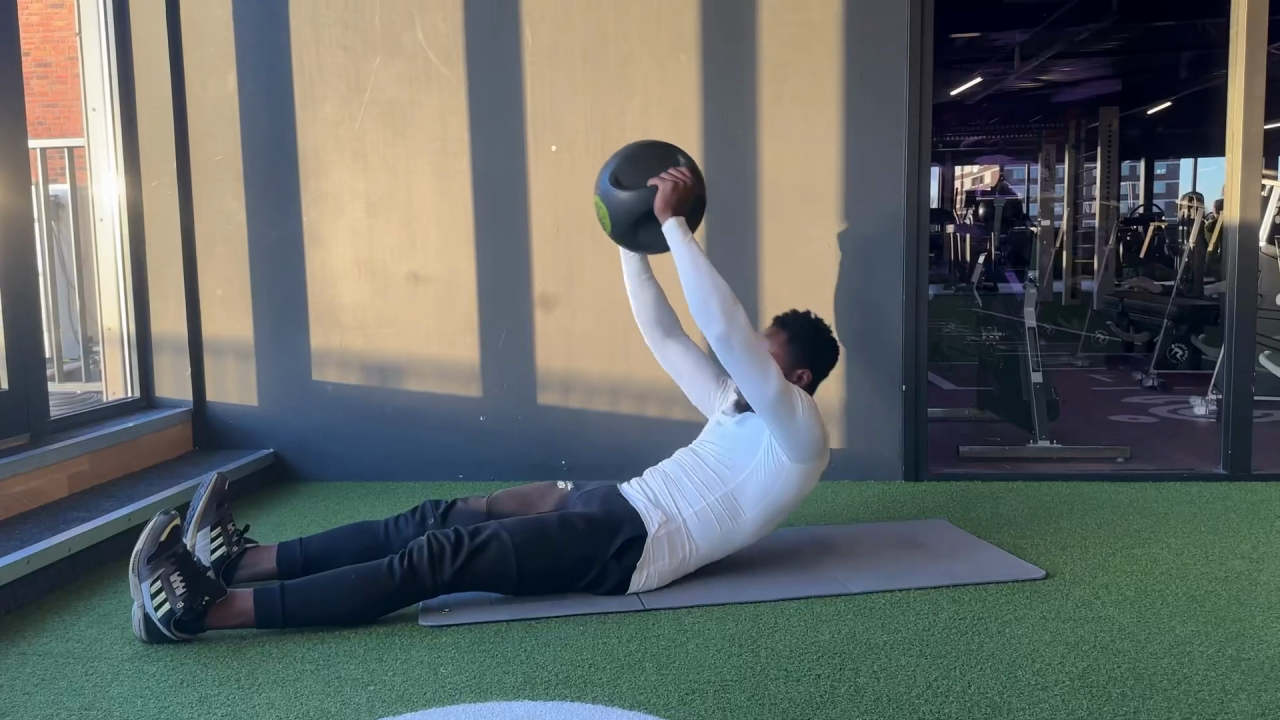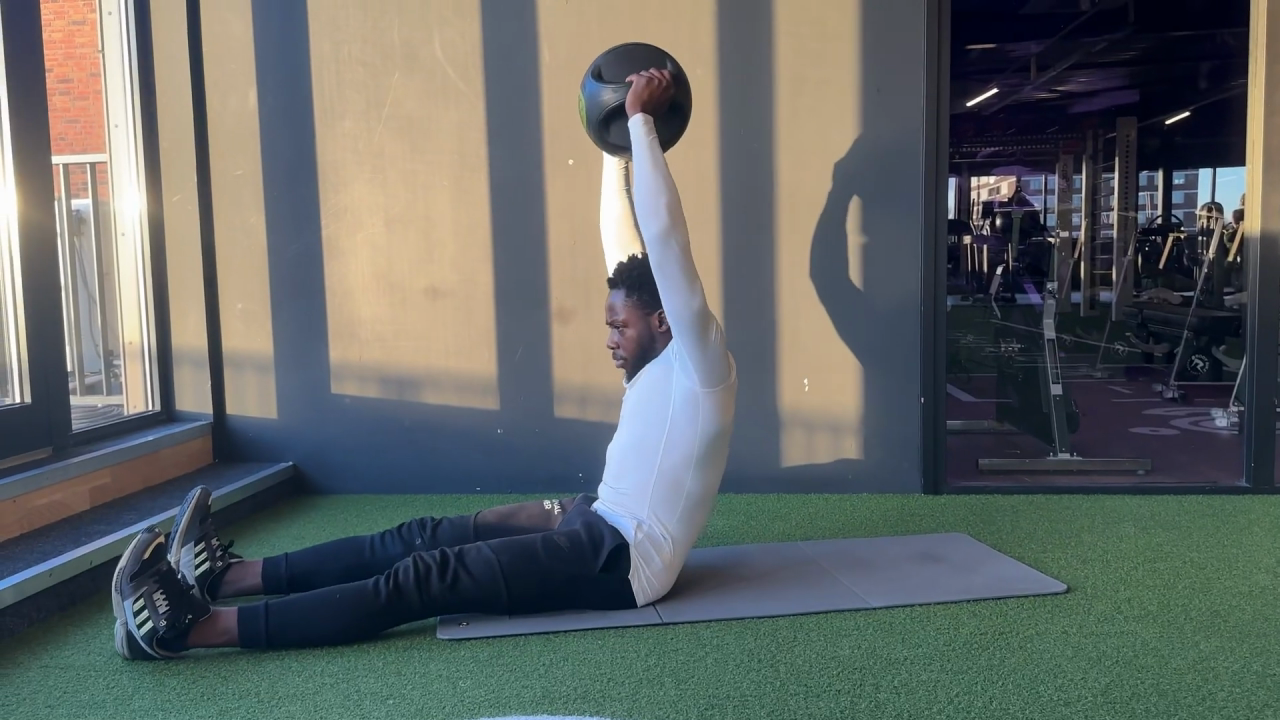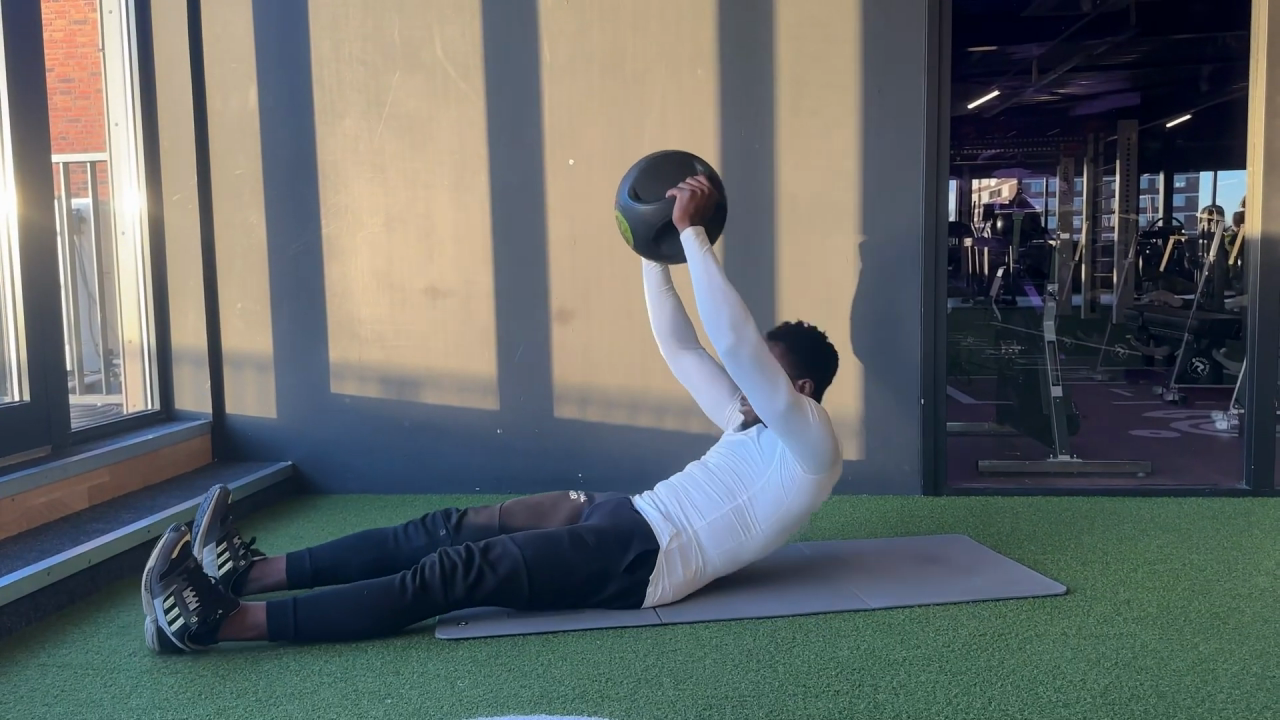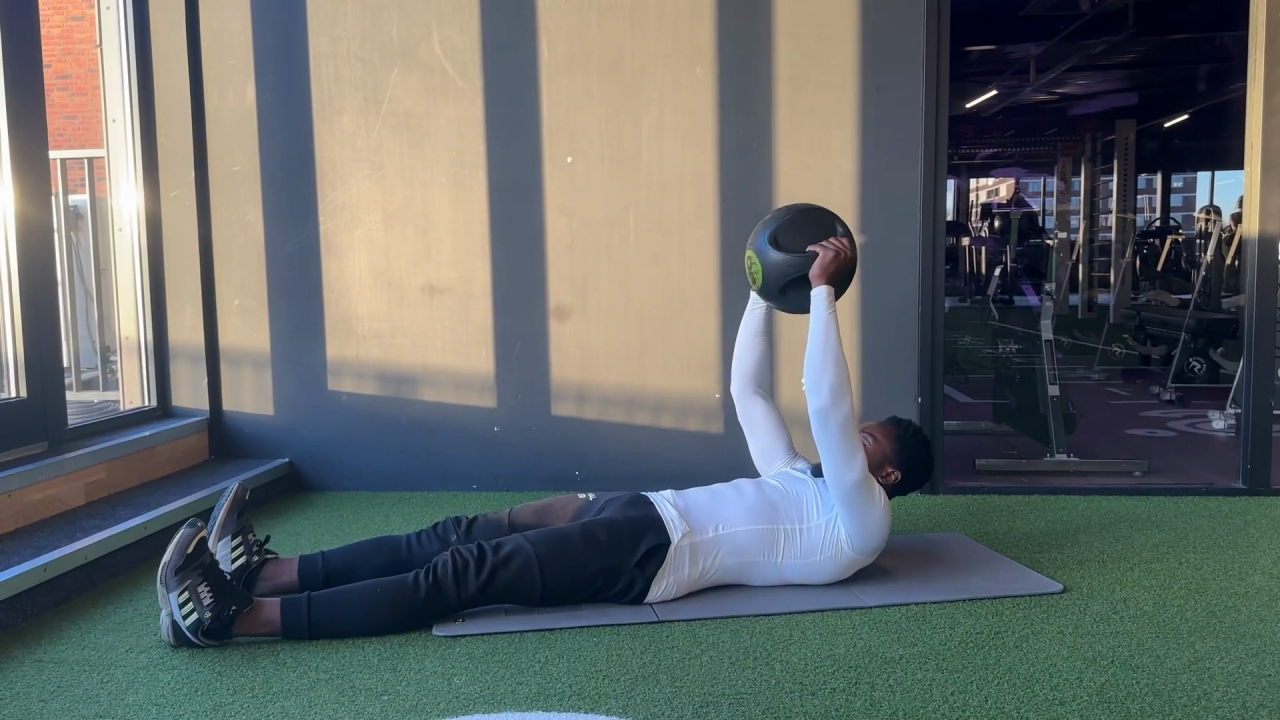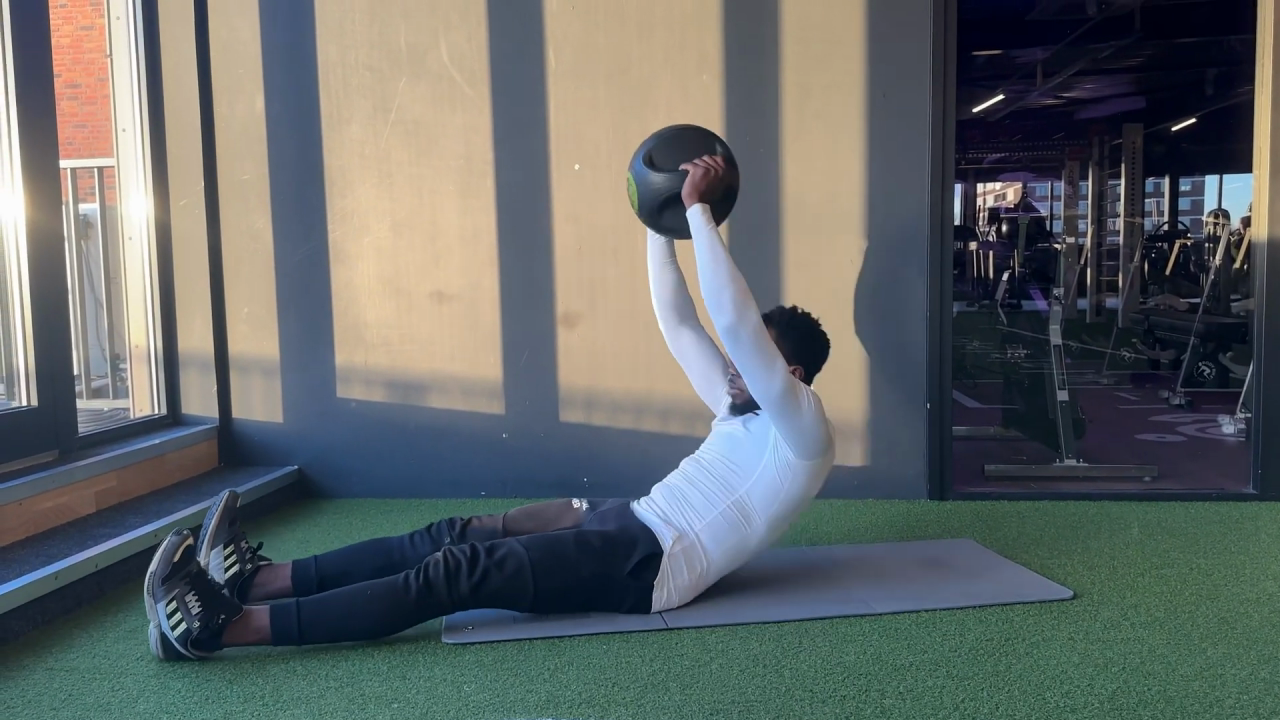
dt=1s
person 1, frame 1
left shoulder: (799, 434)
right shoulder: (739, 410)
left elbow: (726, 336)
right elbow: (665, 337)
left wrist: (673, 223)
left hip: (627, 543)
right hip: (611, 503)
left knee: (444, 556)
right knee: (437, 521)
left ankle: (209, 607)
right ankle: (243, 558)
person 1, frame 2
left shoulder: (700, 362)
right shoulder: (663, 361)
left elbow: (666, 240)
right elbow: (626, 249)
left wrist: (641, 120)
right wrist: (615, 151)
left hip: (624, 560)
right hip: (597, 522)
left knee: (427, 578)
right knee: (423, 539)
right ankle: (231, 574)
person 1, frame 3
left shoulder: (810, 442)
right shoulder: (756, 421)
left elbow: (738, 346)
right elbow: (682, 349)
left wrist: (692, 232)
right wrist: (654, 250)
left hip: (644, 559)
right hip: (621, 516)
left knee: (455, 571)
right knee: (444, 530)
left ankle: (223, 621)
right ankle: (255, 571)
person 1, frame 4
left shoulder: (859, 522)
right shoulder: (797, 481)
left elbow: (829, 406)
right elbow: (749, 393)
left wrist: (823, 290)
right wrist: (765, 293)
left hip: (652, 550)
right hip: (636, 512)
left knee: (466, 571)
right knee: (458, 535)
left ankle: (237, 615)
right ankle: (266, 568)
person 1, frame 5
left shoulder: (804, 431)
right shoulder: (741, 409)
left elbow: (735, 325)
right elbow: (679, 325)
left wrist: (699, 208)
right wrist: (659, 223)
left hip: (645, 562)
right hip: (622, 520)
left knee: (460, 572)
right knee: (453, 537)
left ankle: (226, 624)
right ankle: (257, 576)
